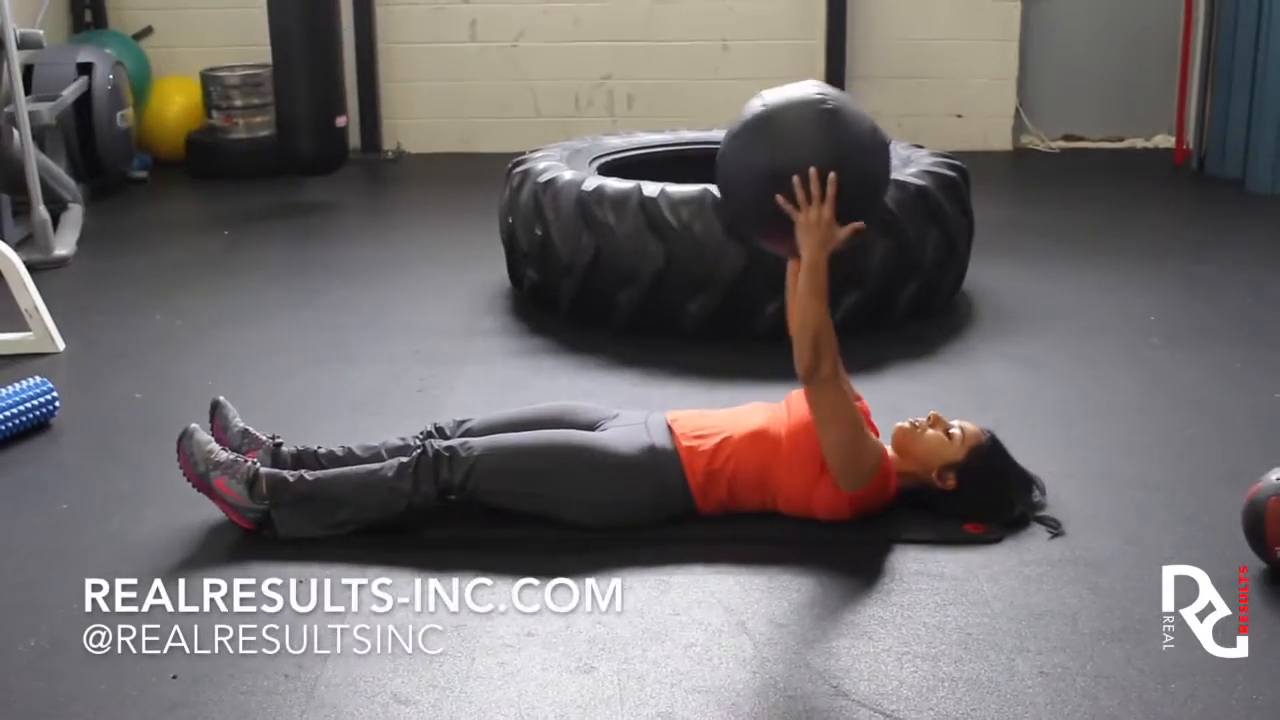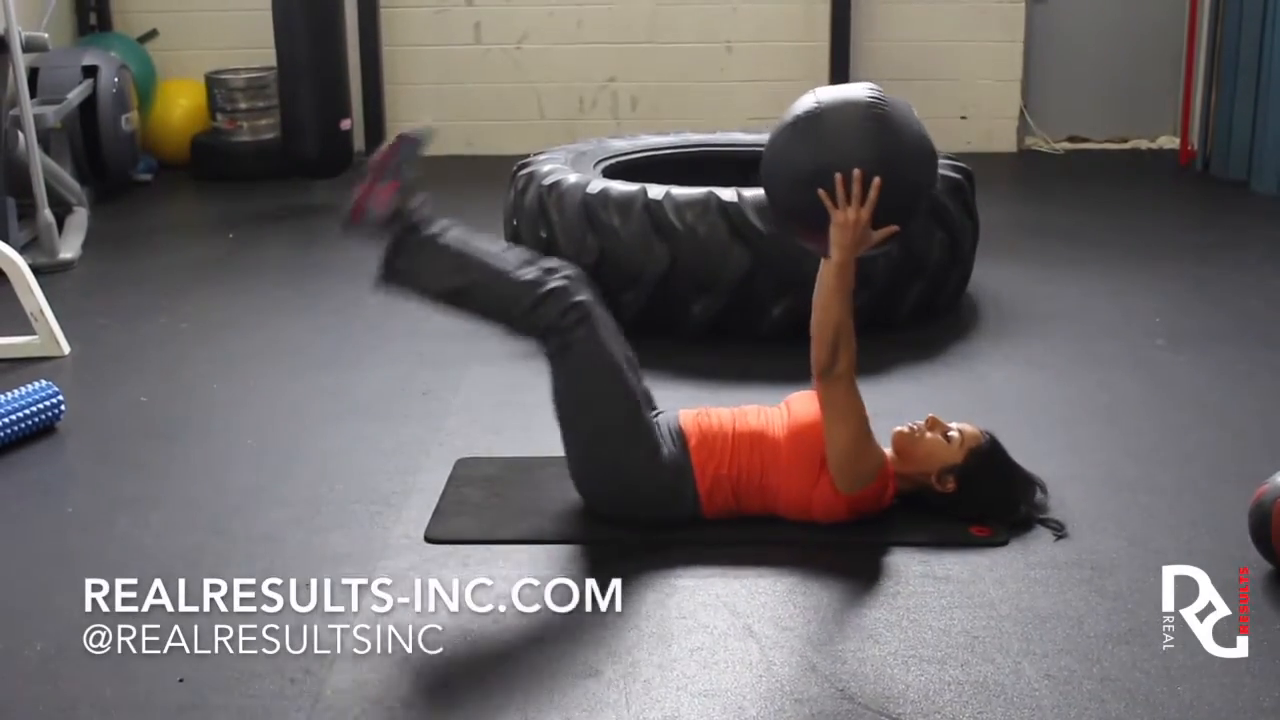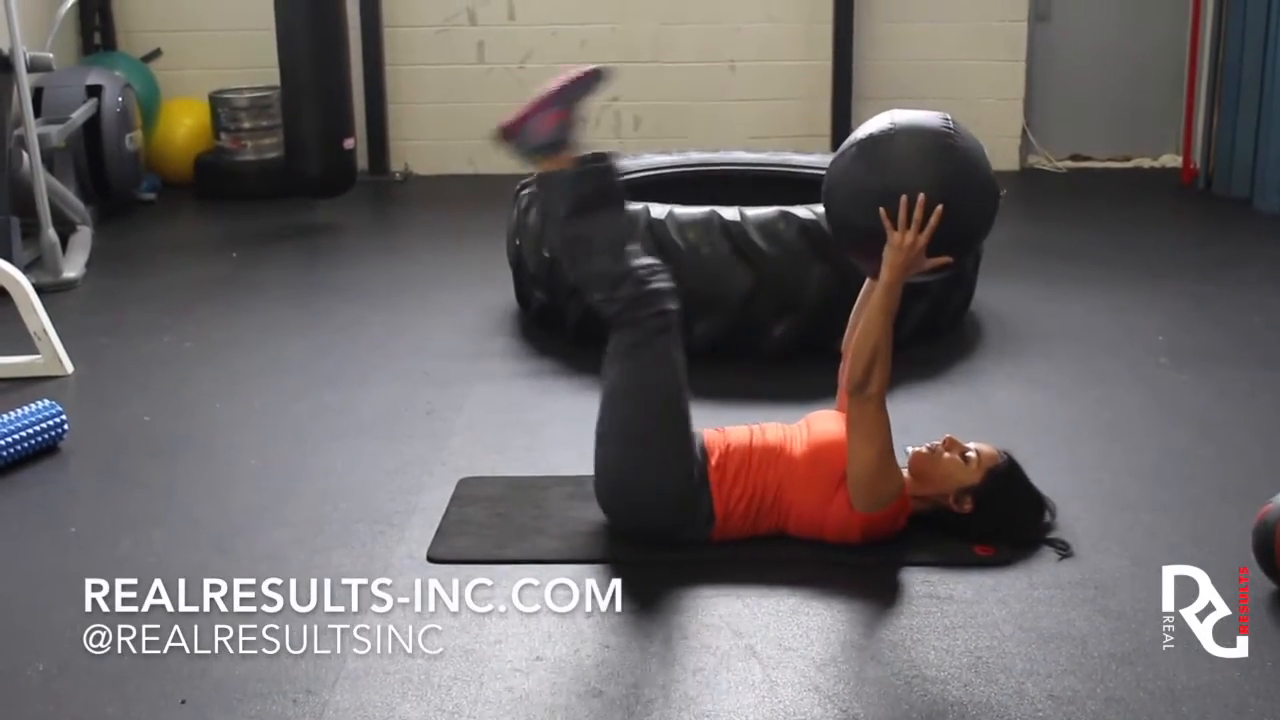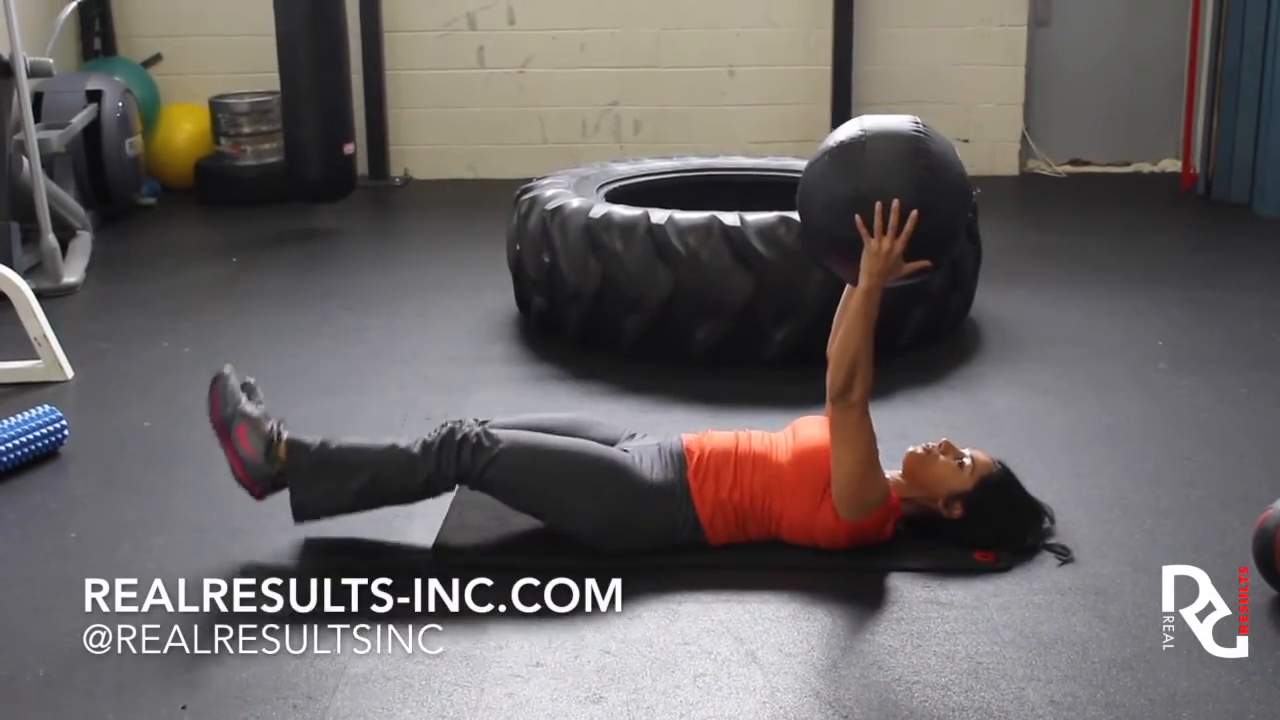
dt=1s
person 1, frame 1
left shoulder: (866, 479)
right shoulder: (859, 432)
left elbow: (814, 366)
right elbow: (816, 360)
left wrist: (813, 253)
right wrist: (803, 245)
left hip: (646, 481)
right hip: (651, 437)
left knee: (446, 470)
right knee: (451, 435)
left ankle: (267, 500)
right ankle: (278, 460)
person 1, frame 2
left shoulder: (866, 483)
right shoulder: (878, 464)
left elbow: (834, 372)
right elbow: (833, 364)
left wrist: (844, 256)
right wrist: (838, 242)
left hip: (649, 479)
right hip: (660, 441)
left knee: (563, 304)
right knee: (562, 301)
left ankle: (401, 229)
right ankle: (408, 230)
person 1, frame 3
left shoulder: (883, 503)
right shoulder: (895, 484)
left elbow: (868, 384)
right elbow: (853, 358)
left wrist: (895, 274)
right wrist: (881, 268)
left hip: (657, 498)
right hip: (701, 467)
left knee: (649, 309)
right knee: (645, 312)
left ankle: (555, 161)
right ankle: (557, 162)
person 1, frame 4
left shoulder: (868, 512)
right shoulder: (878, 482)
left elbow: (845, 393)
right elbow: (841, 372)
left wrist: (870, 282)
right wrist: (863, 276)
left hip: (650, 505)
right hip: (660, 463)
left knee: (465, 451)
right knee: (479, 432)
left ankle: (281, 460)
right ankle: (289, 452)
